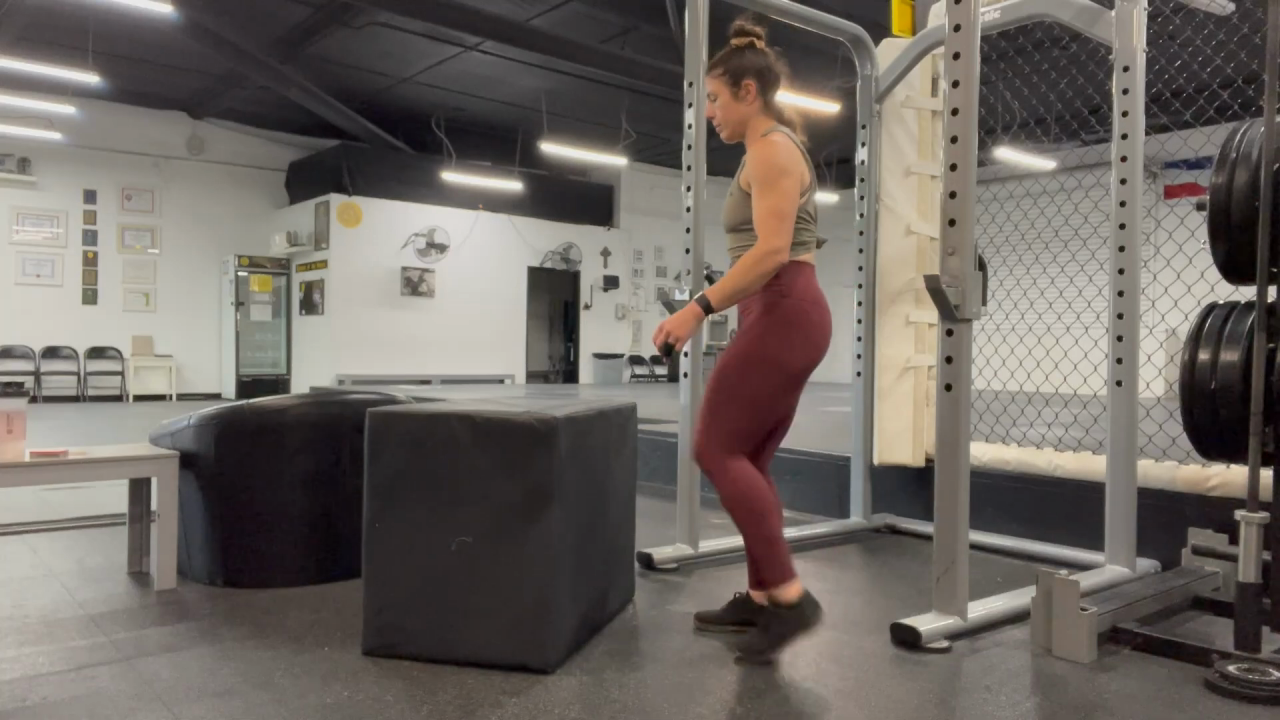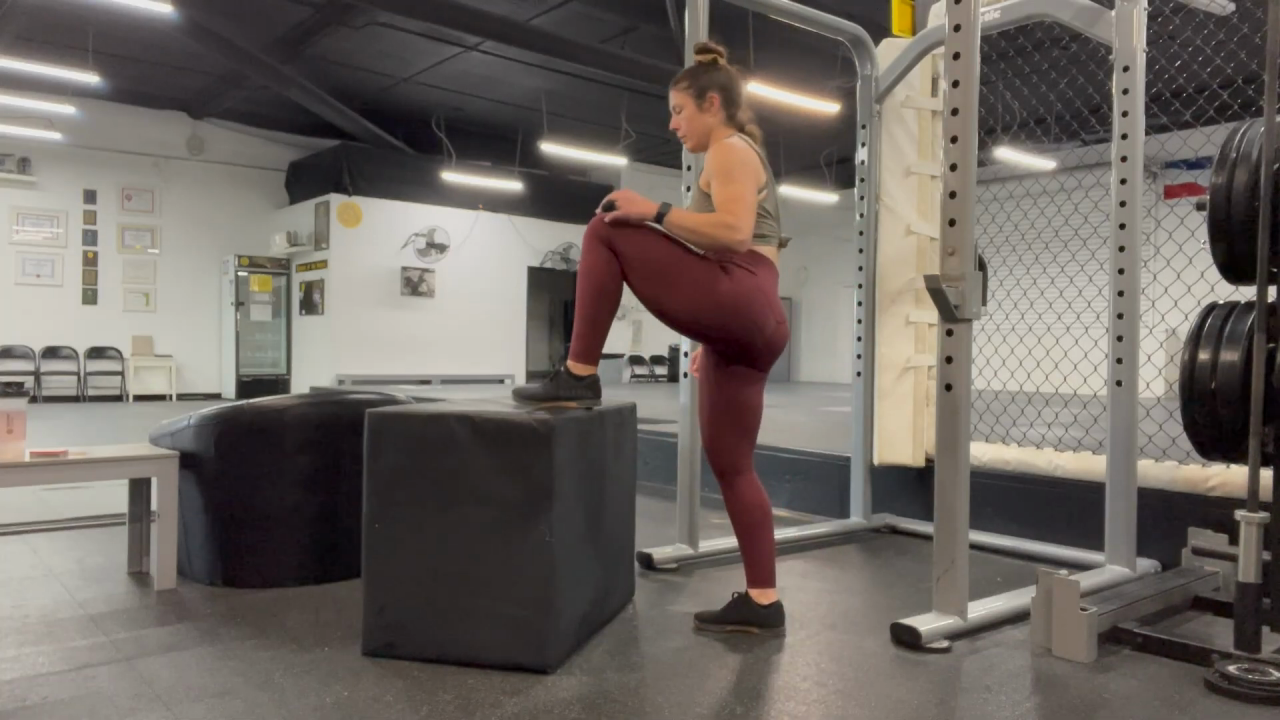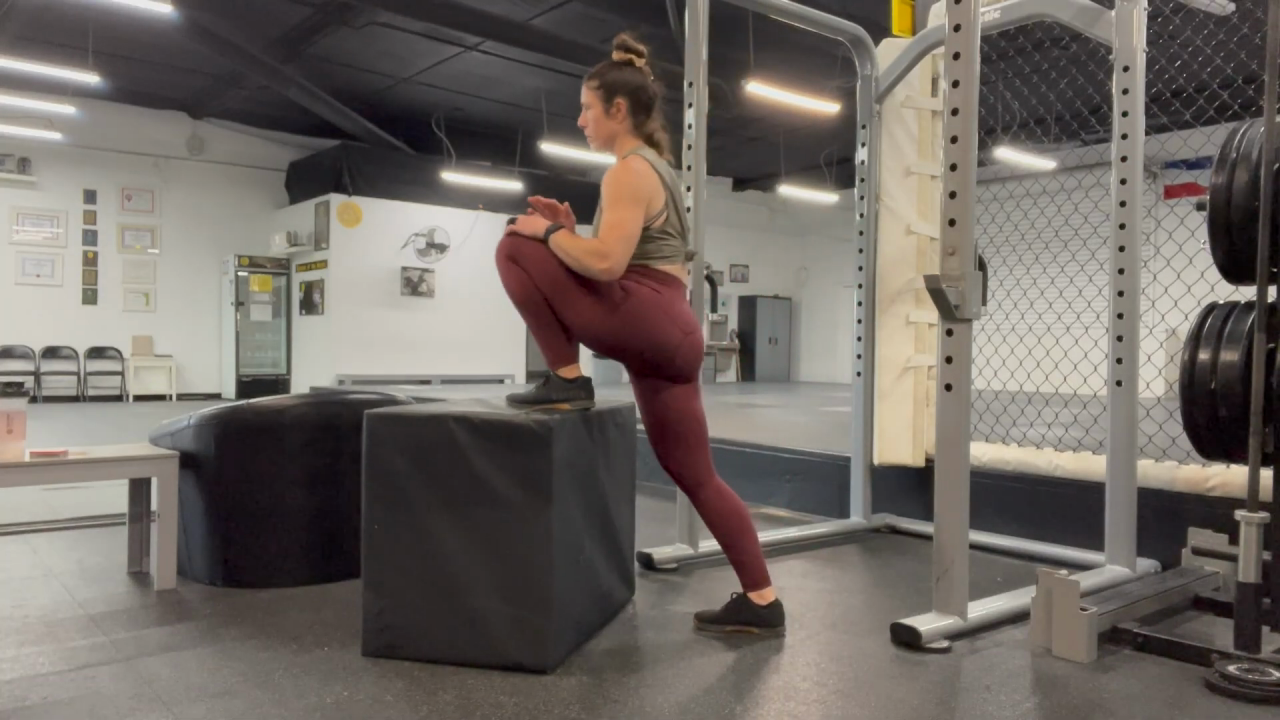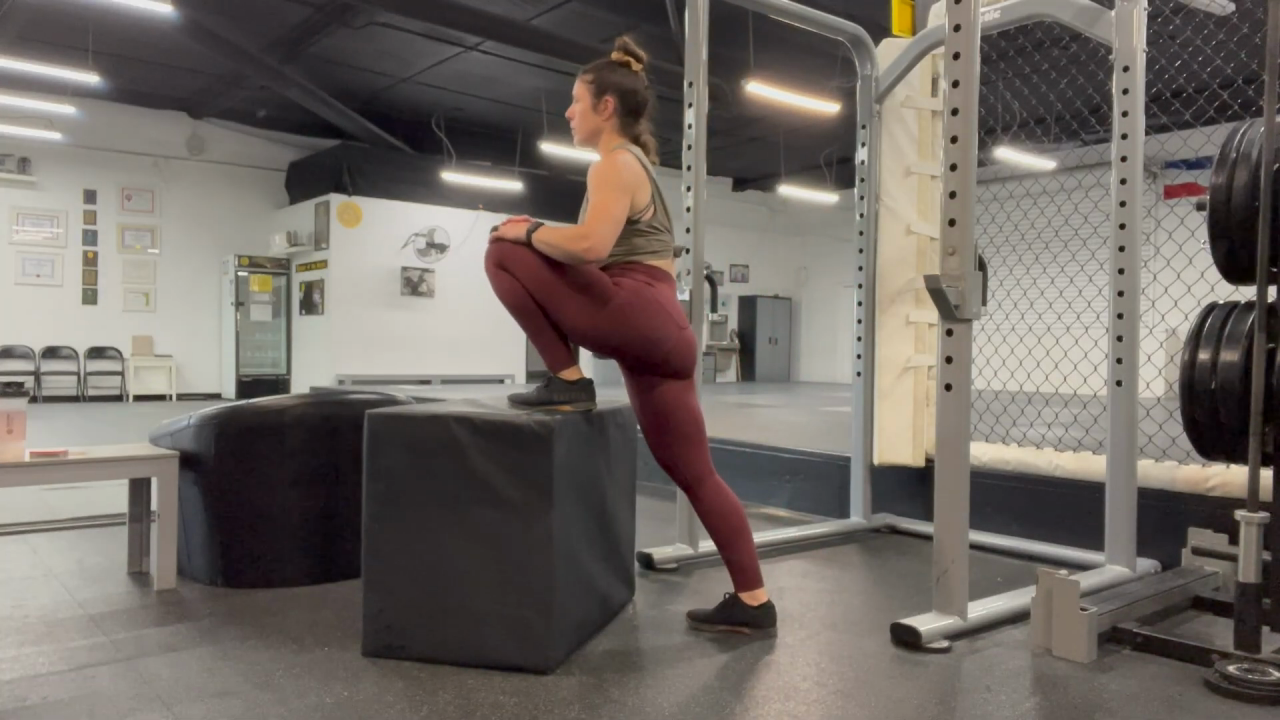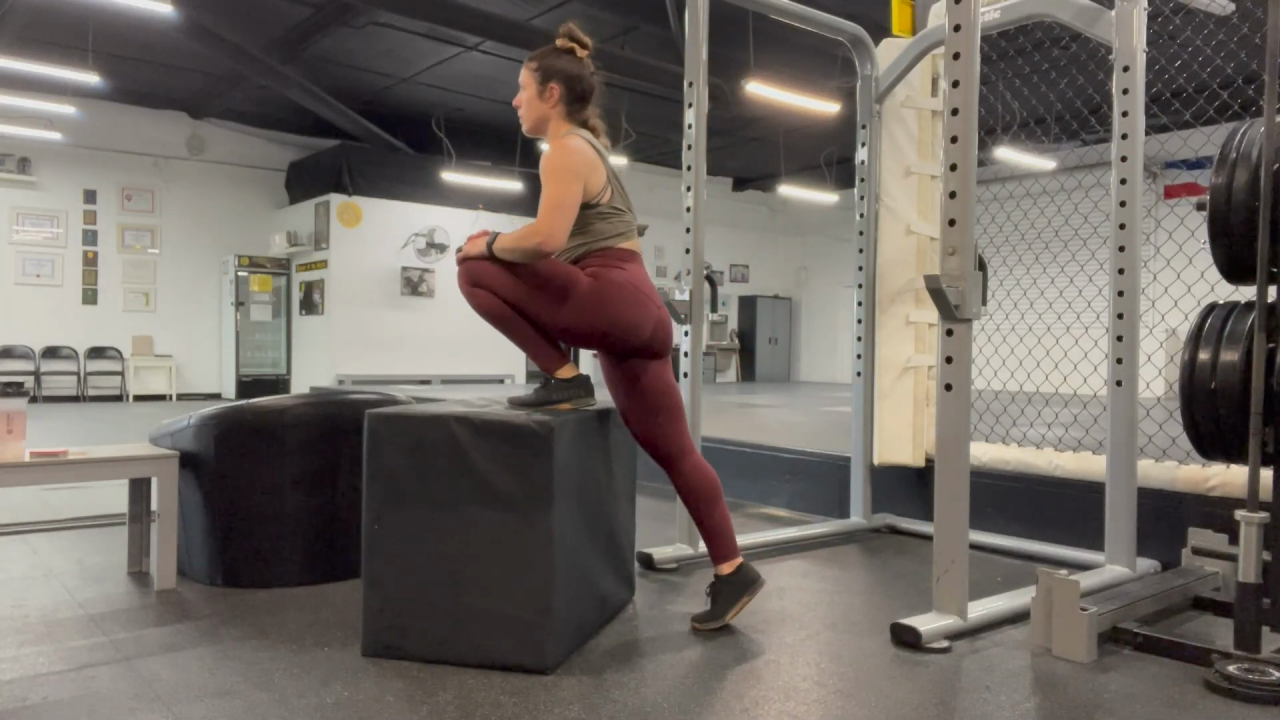
dt=1s
person 1, frame 1
left shoulder: (771, 150)
right shoulder: (770, 152)
left elbow: (771, 252)
left wrist: (698, 310)
left hip: (784, 317)
right hip: (781, 321)
left knee: (721, 456)
right knee: (739, 459)
left ankle: (792, 598)
right ankle: (762, 601)
person 1, frame 2
left shoulder: (730, 151)
right shoulder: (740, 157)
left elbow: (734, 234)
left wrist: (657, 212)
right wrist: (708, 337)
left hip: (736, 308)
right hip: (753, 327)
left knee: (607, 232)
right knee: (731, 466)
left ankle: (580, 376)
right ankle: (762, 603)
person 1, frame 3
left shoulder: (628, 170)
right shoulder: (651, 166)
left elbow: (607, 264)
left wrist: (548, 234)
right wrist: (568, 228)
left hip: (645, 325)
right hip: (672, 336)
left knee: (515, 249)
right knee: (696, 476)
left ankle: (567, 380)
right ankle: (761, 600)
person 1, frame 4
left shoulder: (614, 164)
right shoulder: (633, 164)
left elbow: (591, 247)
left wrist: (529, 232)
right wrist: (544, 236)
left hip: (638, 320)
right hip: (660, 332)
left knee: (504, 254)
right knee: (695, 475)
left ankle: (567, 382)
right ankle: (752, 602)
person 1, frame 5
left shoulder: (565, 150)
right shoulder: (585, 146)
left elbow: (547, 238)
left wrist: (490, 243)
right wrist: (504, 243)
left hip: (613, 304)
right hip: (635, 313)
left knee: (477, 272)
right knee: (673, 452)
left ankle: (563, 379)
right ankle: (732, 573)
